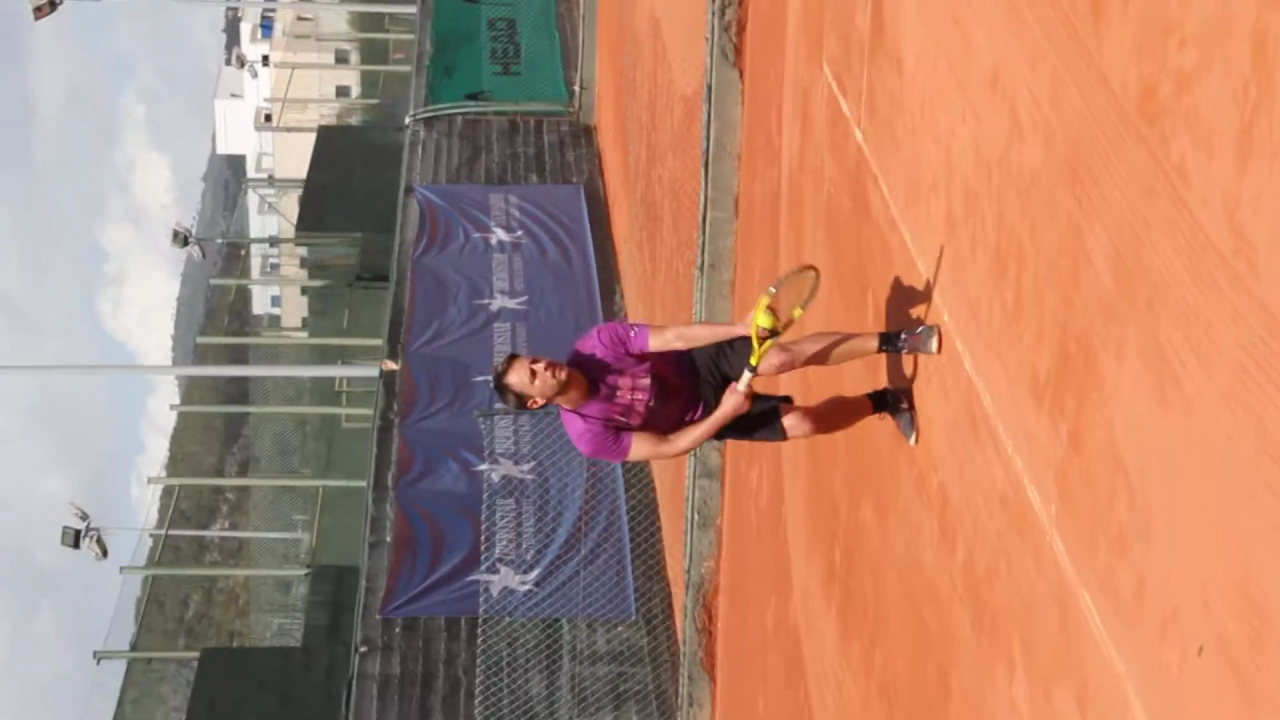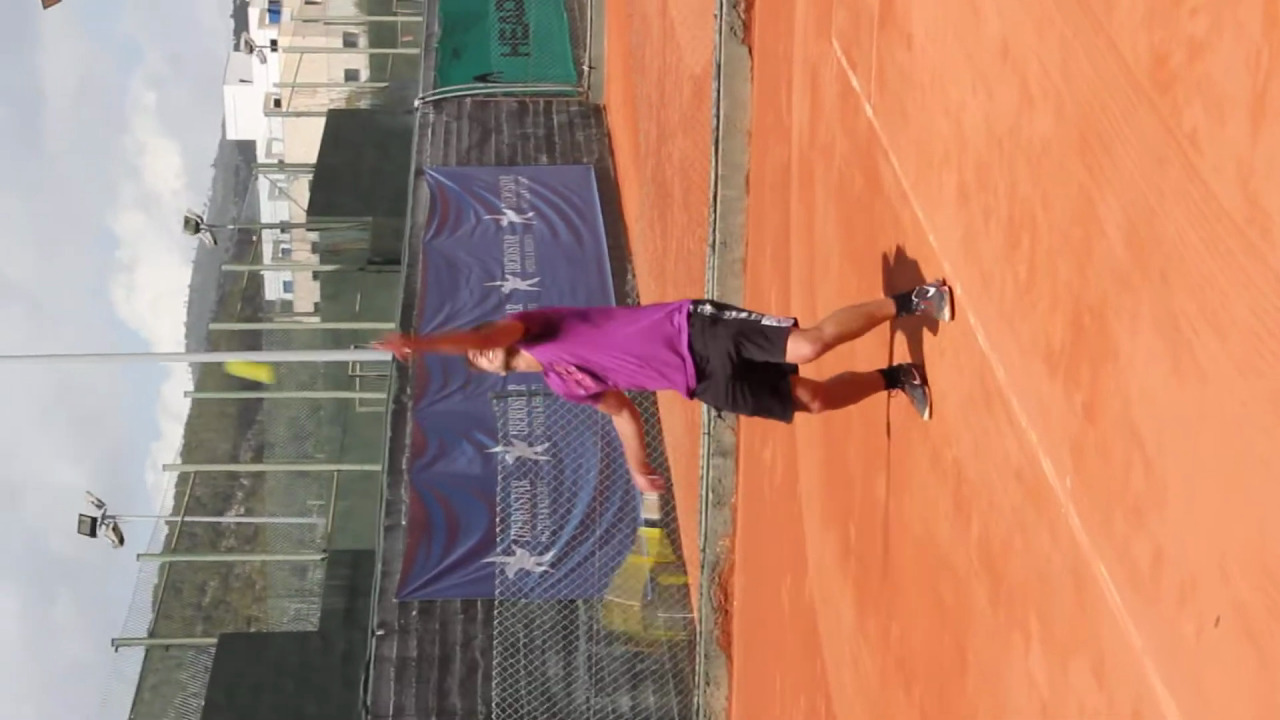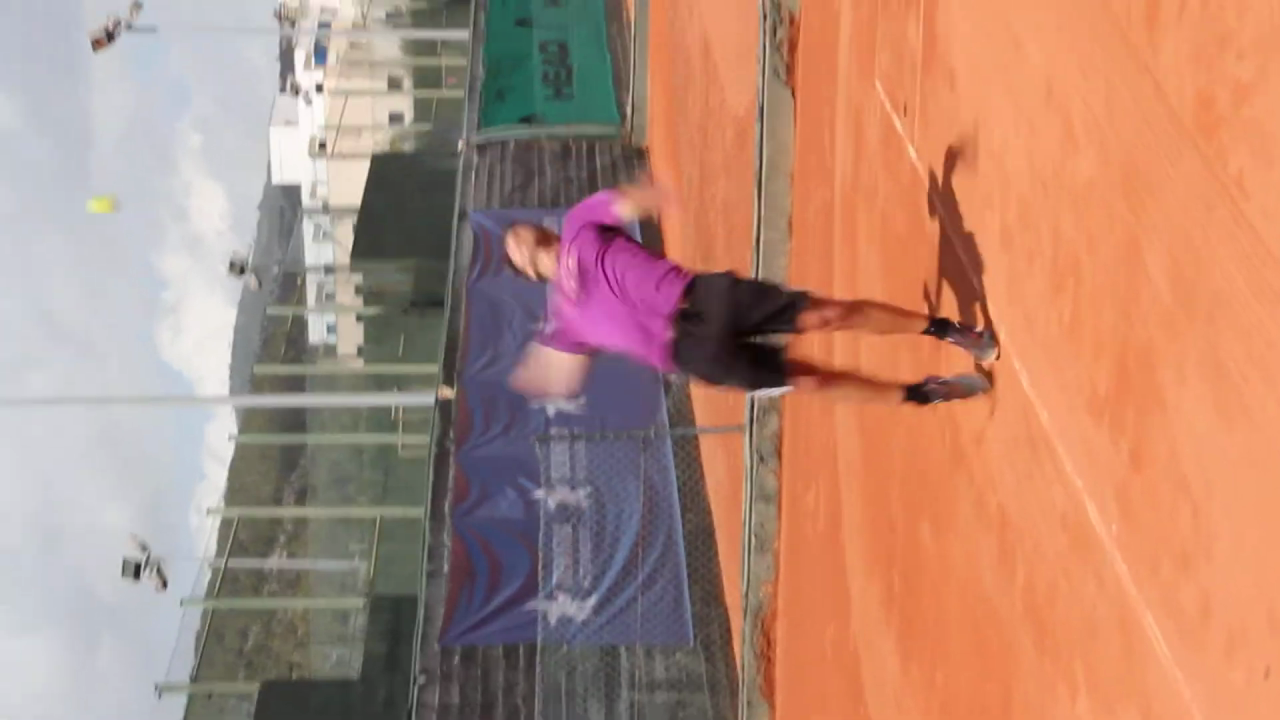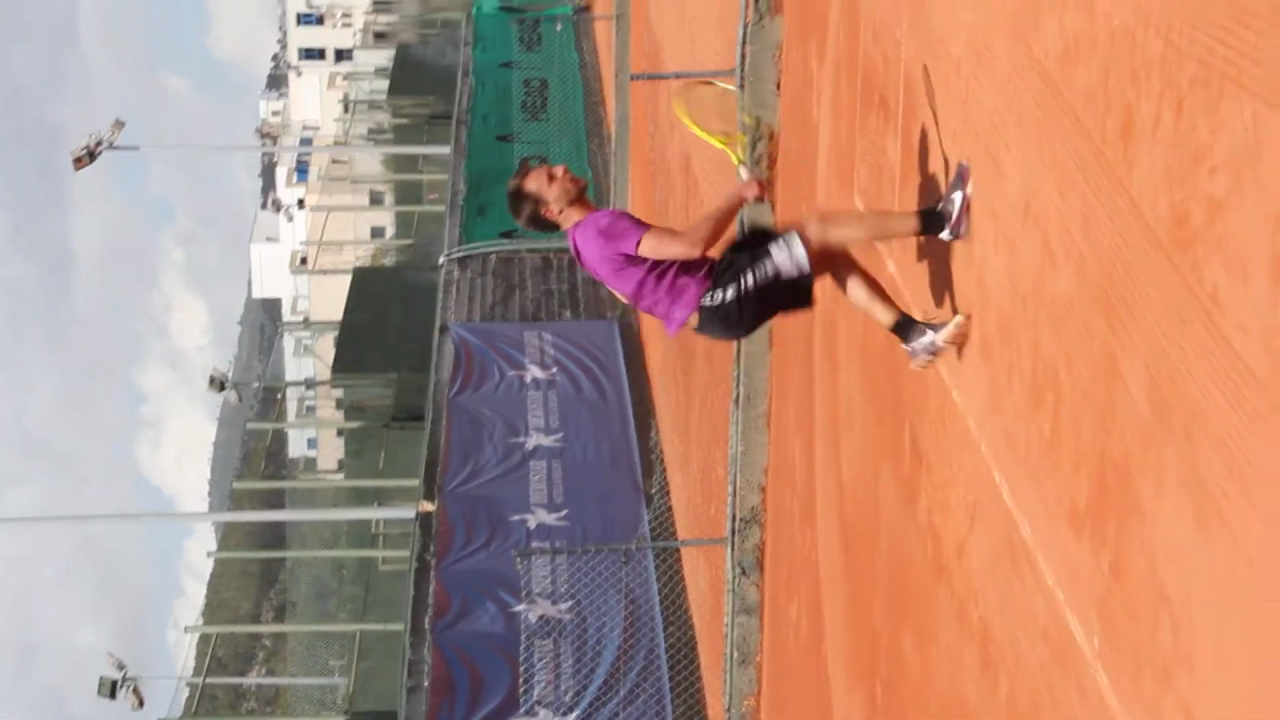
dt=0.7s
person 1, frame 1
left shoulder: (598, 343)
right shoulder: (588, 436)
left elbow: (674, 336)
right elbow: (668, 447)
left wrist: (744, 324)
right wrist: (722, 414)
left hip: (701, 358)
right hip: (706, 415)
left knee: (780, 357)
right knee: (803, 422)
left ankle: (896, 340)
right ankle: (886, 401)
person 1, frame 2
left shoulder: (530, 324)
right shoulder: (567, 383)
left elbow: (485, 331)
right elbow: (623, 411)
left wrist: (421, 341)
right wrist: (639, 470)
left hip: (692, 327)
right hip: (706, 382)
left knee: (807, 346)
right knee: (810, 399)
left ankle: (906, 301)
right ankle: (895, 377)
person 1, frame 3
left shoulder: (583, 222)
right shoulder: (564, 316)
left elbow: (630, 201)
right elbow: (561, 375)
left hip: (694, 304)
right hip: (695, 351)
left knee: (827, 315)
right knee: (813, 380)
left ankle: (948, 330)
right ankle: (922, 393)
person 1, frame 4
left shoulder: (590, 237)
right shoulder: (601, 227)
right elbow: (690, 245)
right wrist: (737, 195)
left hip: (712, 299)
right hip: (715, 304)
left knee: (833, 255)
right knee: (820, 227)
left ankle: (914, 334)
right ankle: (938, 220)
